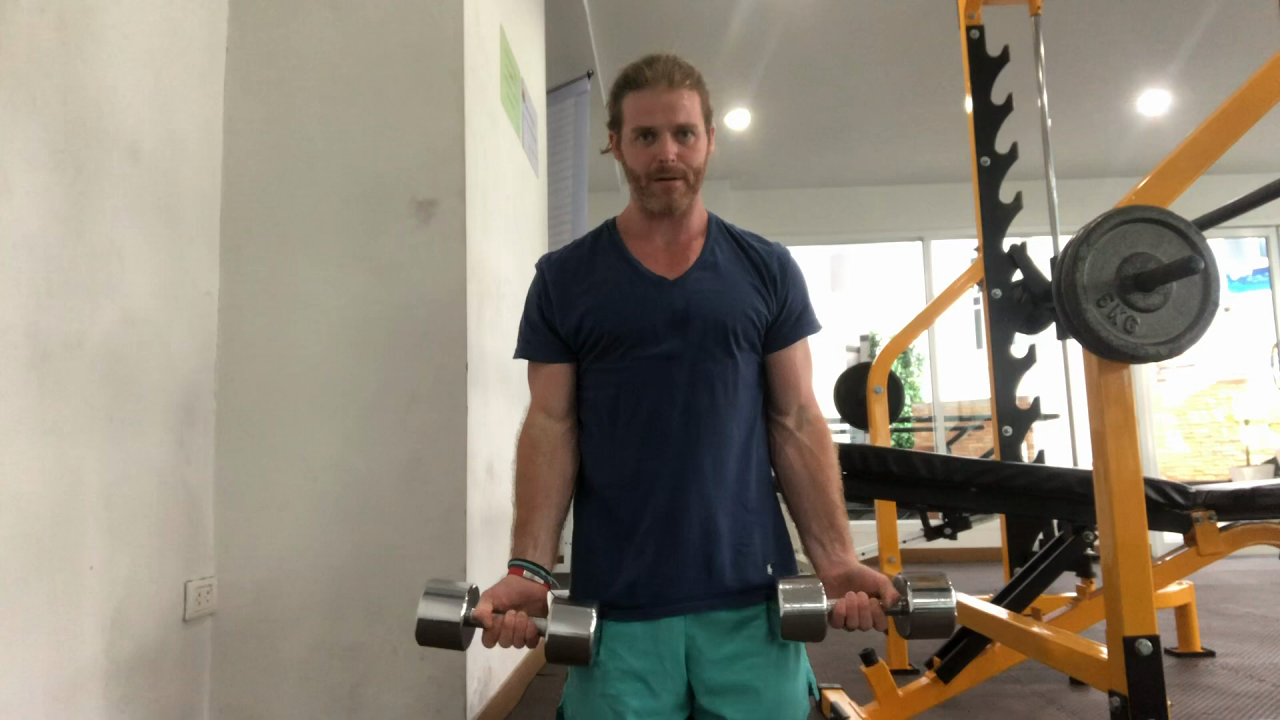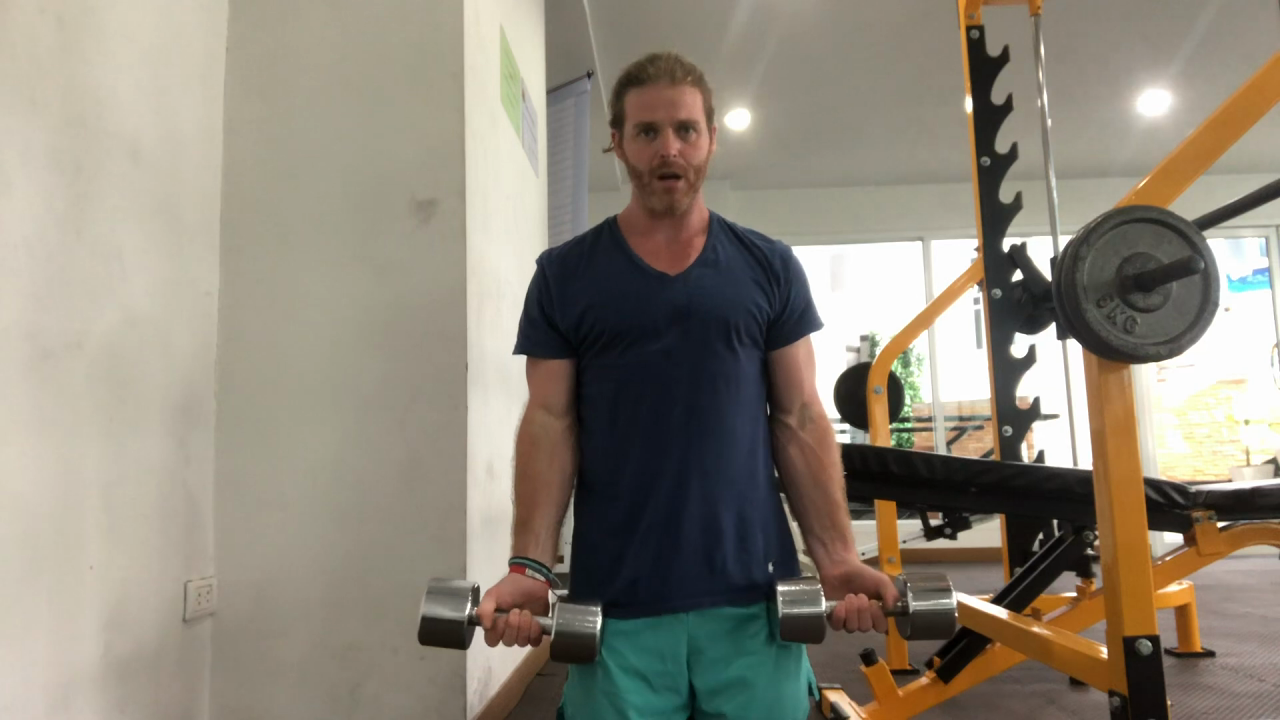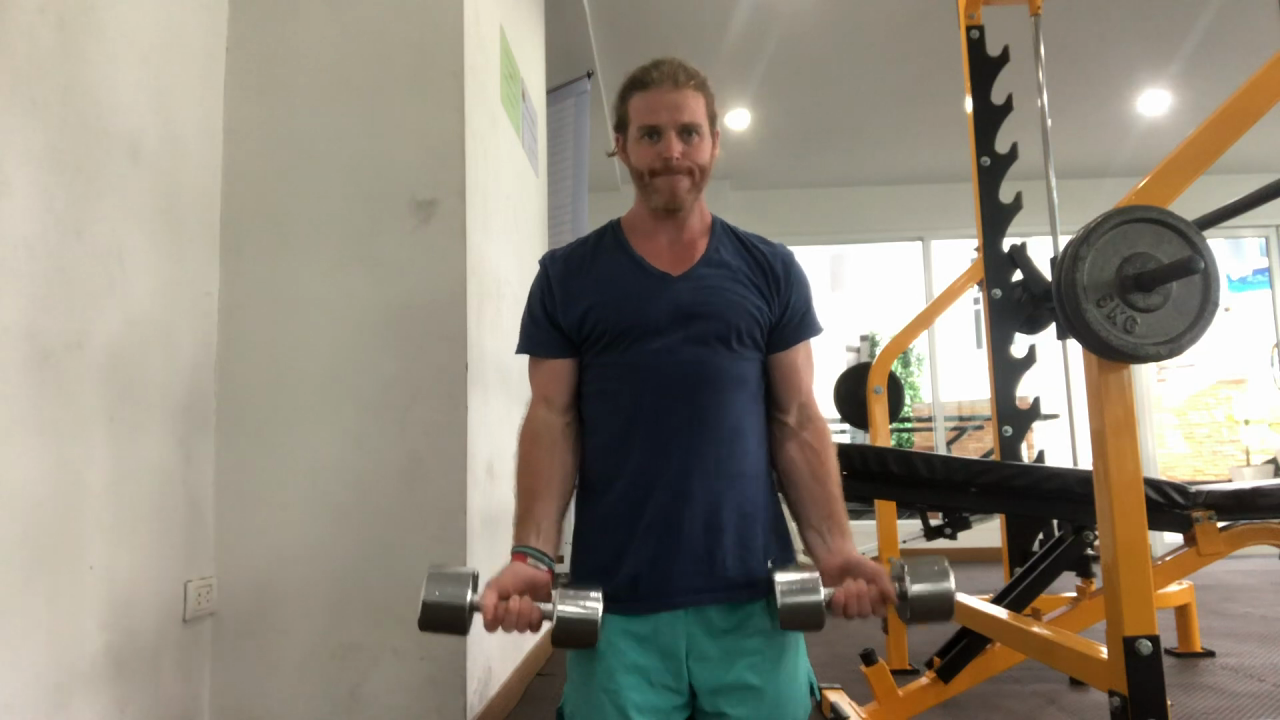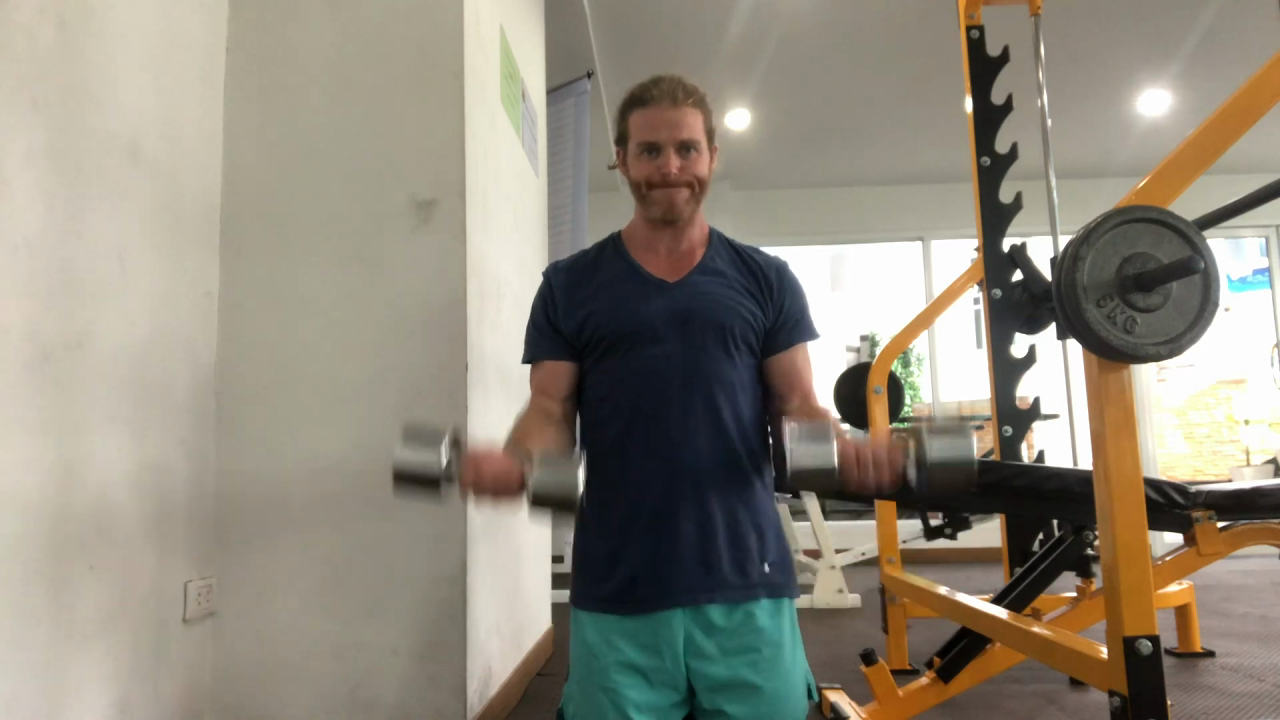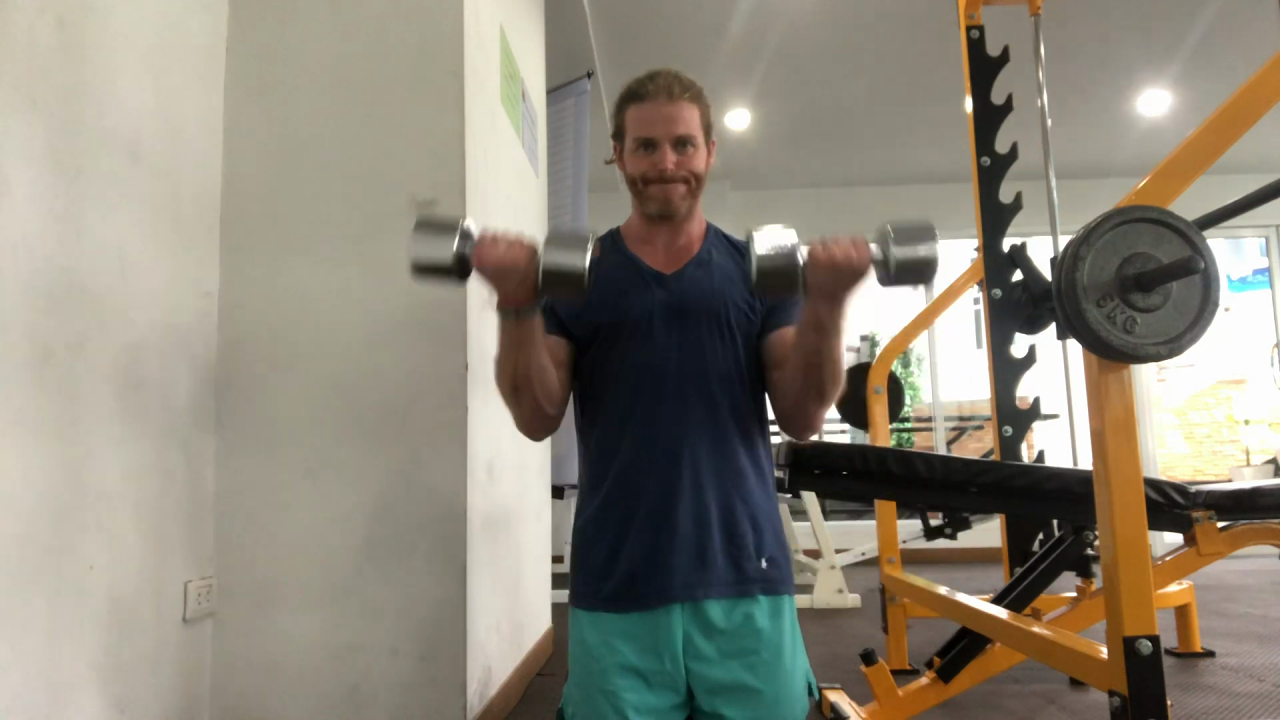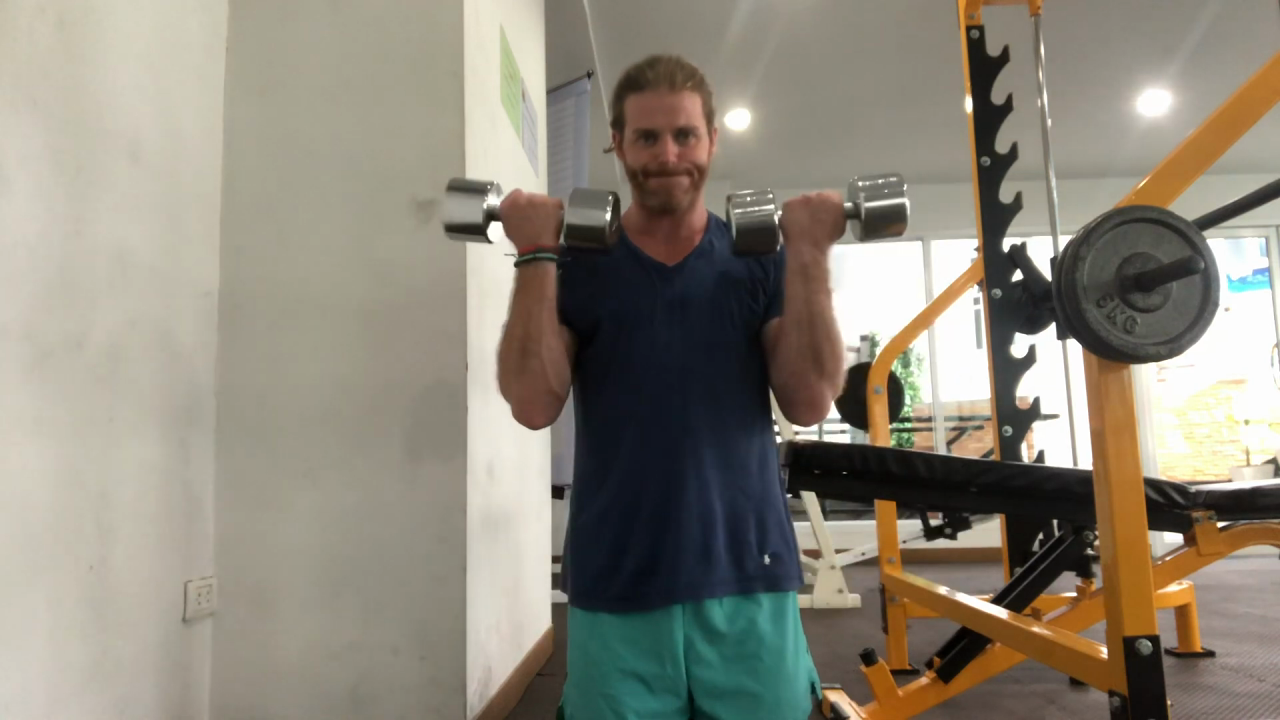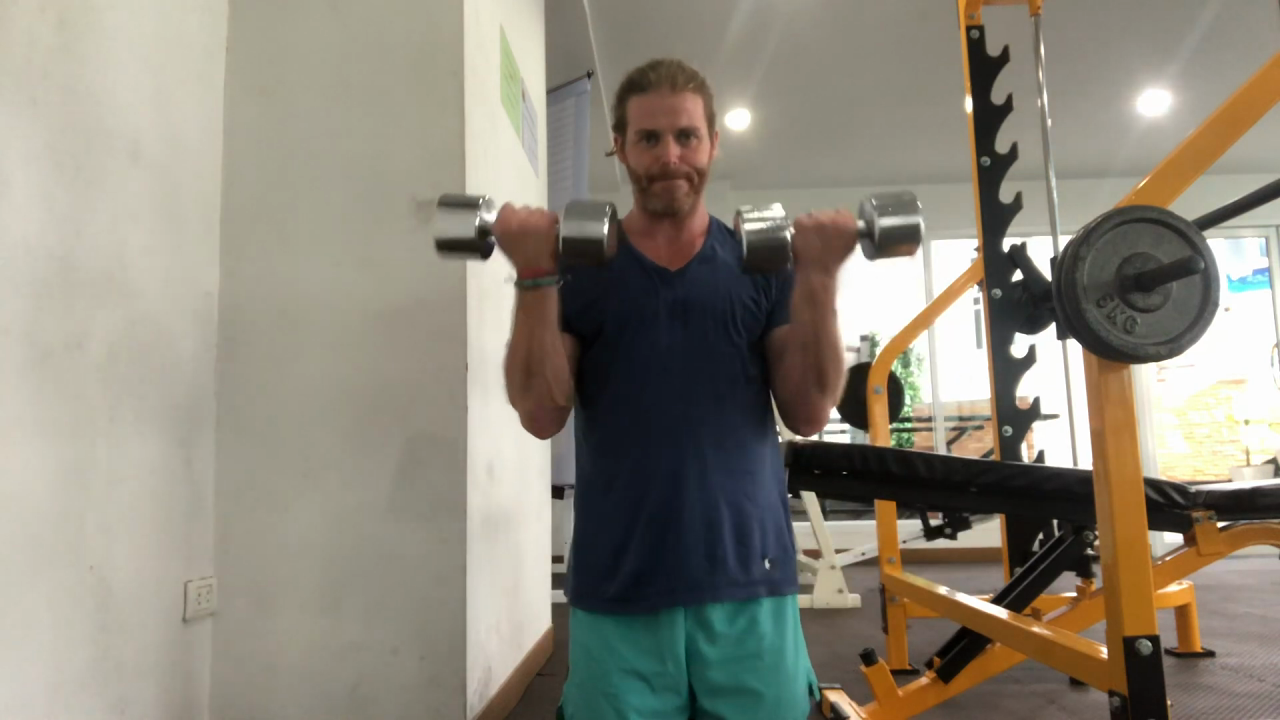
dt=0.3s
person 1, frame 1
left shoulder: (766, 269)
right shoulder: (564, 277)
left elbow: (796, 421)
right elbow: (552, 425)
left wrist: (836, 558)
right wrist: (529, 566)
left hip: (750, 591)
right hip: (617, 598)
person 1, frame 2
left shoulder: (768, 267)
right shoulder: (564, 274)
left elbow: (799, 420)
right elbow: (551, 422)
left wrist: (837, 558)
right wrist: (529, 564)
left hip: (751, 590)
right hip: (617, 598)
person 1, frame 3
left shoulder: (769, 270)
right shoulder: (567, 274)
left elbow: (796, 421)
right elbow: (553, 418)
left wrist: (834, 548)
right wrist: (532, 553)
left hip: (749, 587)
right hip: (616, 594)
person 1, frame 4
left shoulder: (765, 279)
right shoulder: (571, 284)
left elbow: (796, 411)
right elbow: (551, 412)
left wrist: (843, 454)
right wrist: (516, 464)
left hip: (745, 585)
right hip: (615, 593)
person 1, frame 5
left shoulder: (761, 272)
left elbow: (800, 416)
right elbow: (537, 417)
left wrist: (825, 302)
right wrist: (516, 304)
left hip: (743, 575)
right hip: (617, 583)
person 1, frame 6
left shoulder: (764, 260)
right shoulder: (574, 263)
left elbow: (809, 401)
right elbow: (533, 403)
left wrist: (809, 255)
right wrist: (535, 256)
left hip: (745, 572)
right hip: (617, 580)
person 1, frame 7
left shoulder: (766, 265)
right shoulder: (574, 268)
left elbow: (807, 411)
right elbow: (541, 414)
left wrist: (820, 275)
right wrist: (533, 274)
left hip: (746, 576)
right hip: (617, 585)
